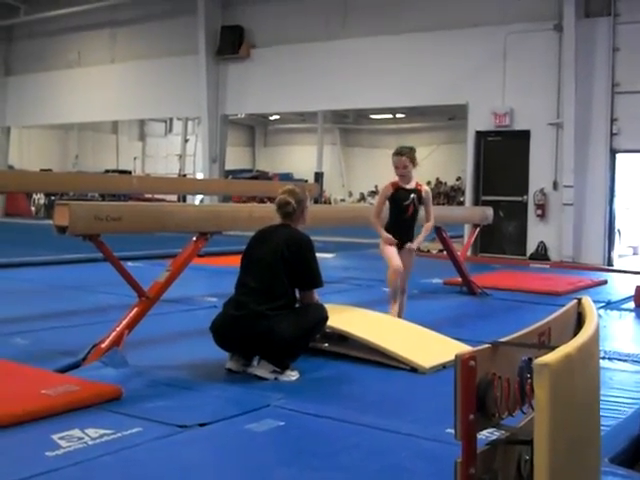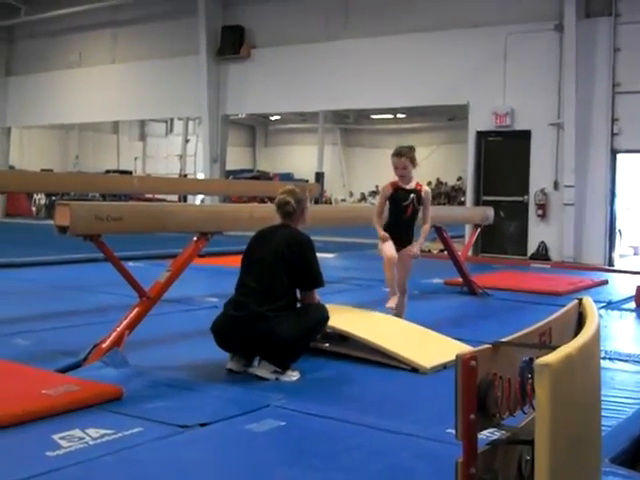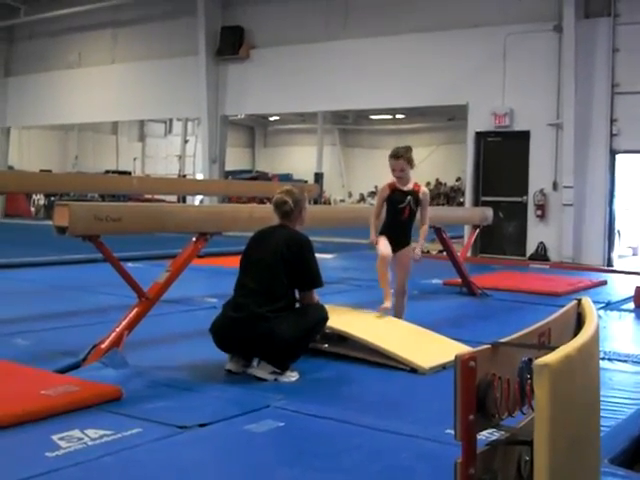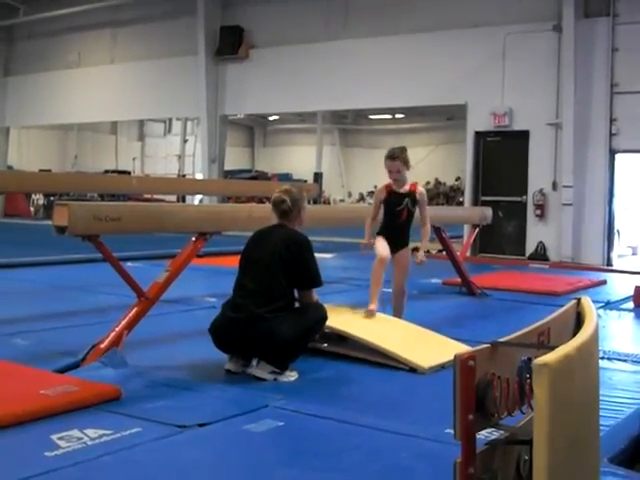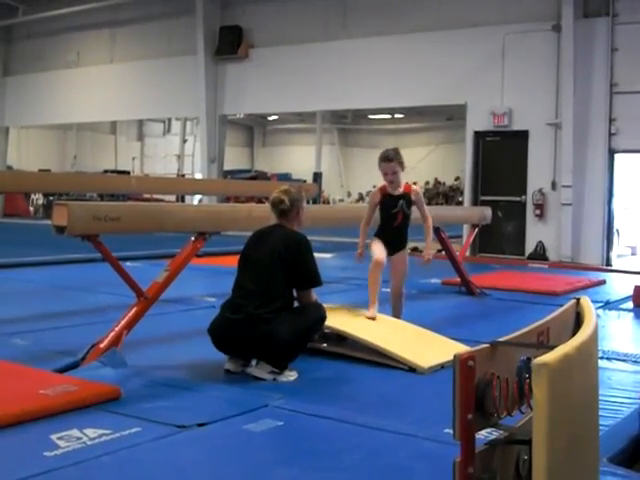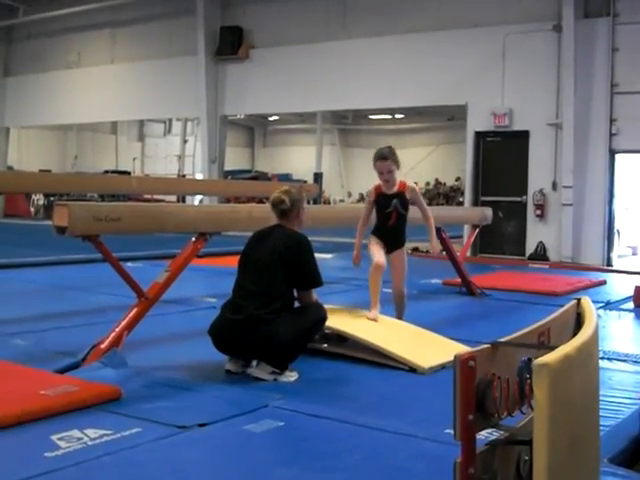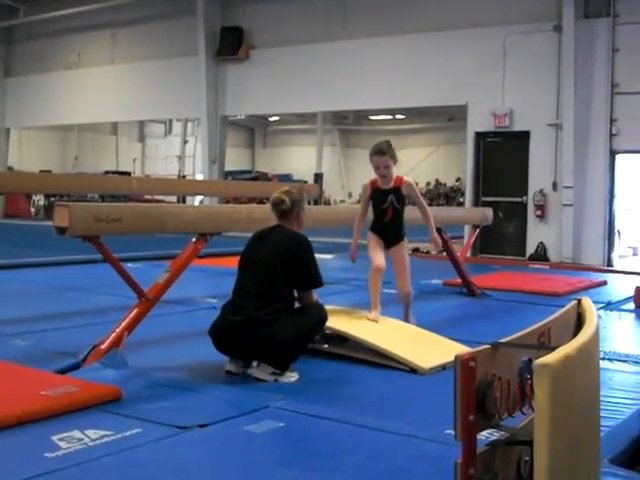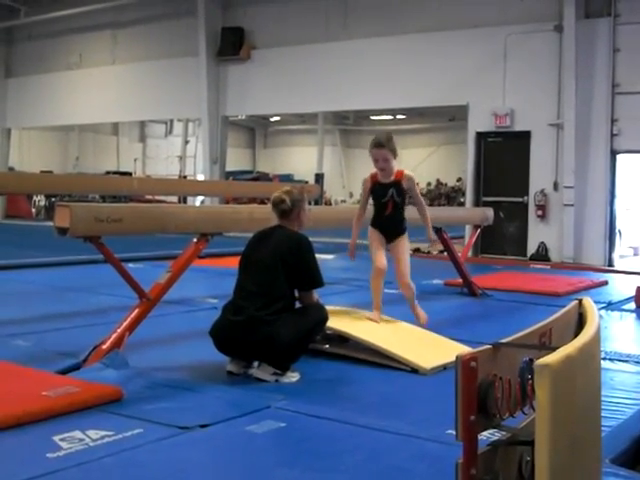
dt=0.1s
person 1, frame 1
left shoulder: (260, 235)
right shoulder: (301, 241)
right elbow: (307, 299)
left wrist: (291, 298)
right wrist: (313, 301)
right hip: (262, 331)
right knee: (318, 313)
left ankle: (241, 356)
right ankle: (272, 364)
person 1, frame 2
left shoulder: (260, 236)
right shoulder: (301, 241)
right elbow: (308, 299)
left wrist: (292, 298)
right wrist: (314, 301)
right hip: (263, 332)
right knee: (319, 313)
left ankle: (242, 357)
right ankle: (273, 364)
person 1, frame 3
left shoulder: (258, 236)
right shoulder: (299, 241)
right elbow: (307, 299)
left wrist: (291, 298)
right wrist: (313, 301)
right hip: (262, 333)
right knee: (318, 313)
left ankle: (241, 357)
right ankle: (272, 365)
person 1, frame 4
left shoulder: (257, 236)
right shoulder: (298, 241)
right elbow: (306, 298)
left wrist: (291, 297)
right wrist: (313, 301)
right hip: (261, 333)
right knee: (317, 312)
left ankle: (240, 358)
right ankle: (272, 364)
person 1, frame 5
left shoulder: (257, 236)
right shoulder: (297, 241)
right elbow: (305, 299)
left wrist: (289, 296)
right wrist: (312, 300)
right hip: (260, 334)
right knee: (316, 312)
left ankle: (239, 358)
right ankle: (270, 364)
person 1, frame 6
left shoulder: (257, 237)
right shoulder: (298, 241)
right elbow: (306, 298)
left wrist: (291, 296)
right wrist: (313, 300)
right hip: (260, 335)
right knee: (317, 312)
left ankle: (240, 358)
right ankle: (271, 365)
person 1, frame 7
left shoulder: (257, 237)
right shoulder: (298, 241)
right elbow: (306, 299)
left wrist: (289, 295)
right wrist: (313, 300)
right hip: (261, 336)
right knee: (317, 313)
left ankle: (240, 359)
right ankle: (272, 366)
person 1, frame 8
left shoulder: (258, 237)
right shoulder: (299, 242)
right elbow: (307, 298)
left wrist: (291, 296)
right wrist: (313, 300)
right hip: (262, 336)
right knee: (318, 313)
left ankle: (241, 359)
right ankle: (273, 366)
person 2, frame 1
left shoulder: (424, 191)
right shoulder: (389, 188)
left elbow: (429, 221)
right elbow: (375, 216)
left wrist: (418, 241)
right wrist: (382, 233)
left hip: (408, 242)
right hip: (389, 239)
left knee: (403, 286)
right knee: (396, 268)
right ankle: (394, 301)
person 2, frame 2
left shoulder: (424, 191)
right shoulder: (389, 188)
left elbow: (426, 223)
right elbow: (377, 215)
left wrist: (418, 245)
right wrist: (379, 230)
left hip: (407, 242)
right hip: (388, 237)
left knee: (403, 286)
right knee: (390, 257)
right ankle: (393, 294)
person 2, frame 3
left shoulder: (422, 192)
right shoulder: (386, 190)
left elbow: (424, 224)
right elbow: (376, 215)
left wrist: (419, 247)
right wrist: (373, 233)
left hip: (405, 242)
right hip: (385, 236)
left knee: (402, 287)
right knee: (384, 255)
right ankle: (387, 297)
person 2, frame 4
left shoulder: (419, 192)
right shoulder: (383, 191)
left elbow: (425, 223)
right elbow: (372, 218)
left wrist: (422, 250)
right wrist: (367, 237)
left hip: (403, 243)
right hip: (383, 237)
left knee: (400, 288)
right knee: (382, 256)
right ankle: (373, 301)
person 2, frame 5
left shoulder: (413, 192)
right shoulder: (377, 194)
left elbow: (427, 219)
right elbow: (366, 221)
left wrist: (428, 247)
right wrist: (361, 245)
left hip: (400, 245)
right hip: (380, 240)
left knee: (398, 289)
right knee: (378, 260)
right ankle: (373, 305)
person 2, frame 6
left shoulder: (409, 189)
right shoulder: (373, 193)
left elbow: (428, 215)
right elbow: (364, 221)
left wrist: (433, 240)
right wrist: (357, 248)
left hip: (398, 243)
right hip: (377, 238)
left knee: (399, 289)
right knee: (379, 263)
right ankle: (374, 307)
person 2, frame 7
left shoulder: (406, 185)
right shoulder: (369, 187)
left elbow: (423, 208)
right elbow: (361, 217)
left wrist: (433, 234)
right wrist: (354, 244)
left hip: (398, 237)
right hip: (376, 234)
left knee: (403, 287)
right knee: (378, 265)
left ankle: (407, 315)
right ankle: (375, 309)
person 2, frame 8
left shoulder: (406, 178)
right shoulder: (369, 181)
left elbow: (420, 205)
right elbow: (361, 211)
left wrist: (429, 231)
right wrist: (353, 239)
left hip: (399, 233)
right hip: (377, 230)
left knee: (405, 281)
right knee: (380, 267)
left ankle: (415, 307)
right ankle: (376, 309)
